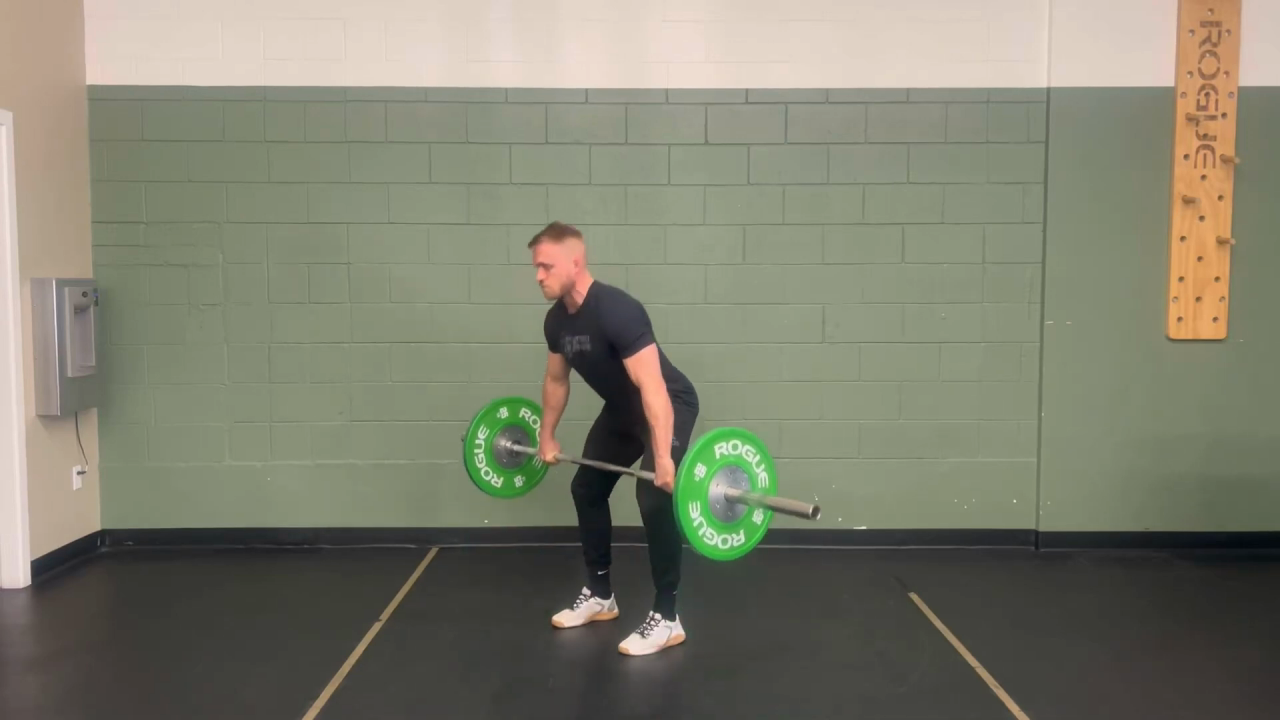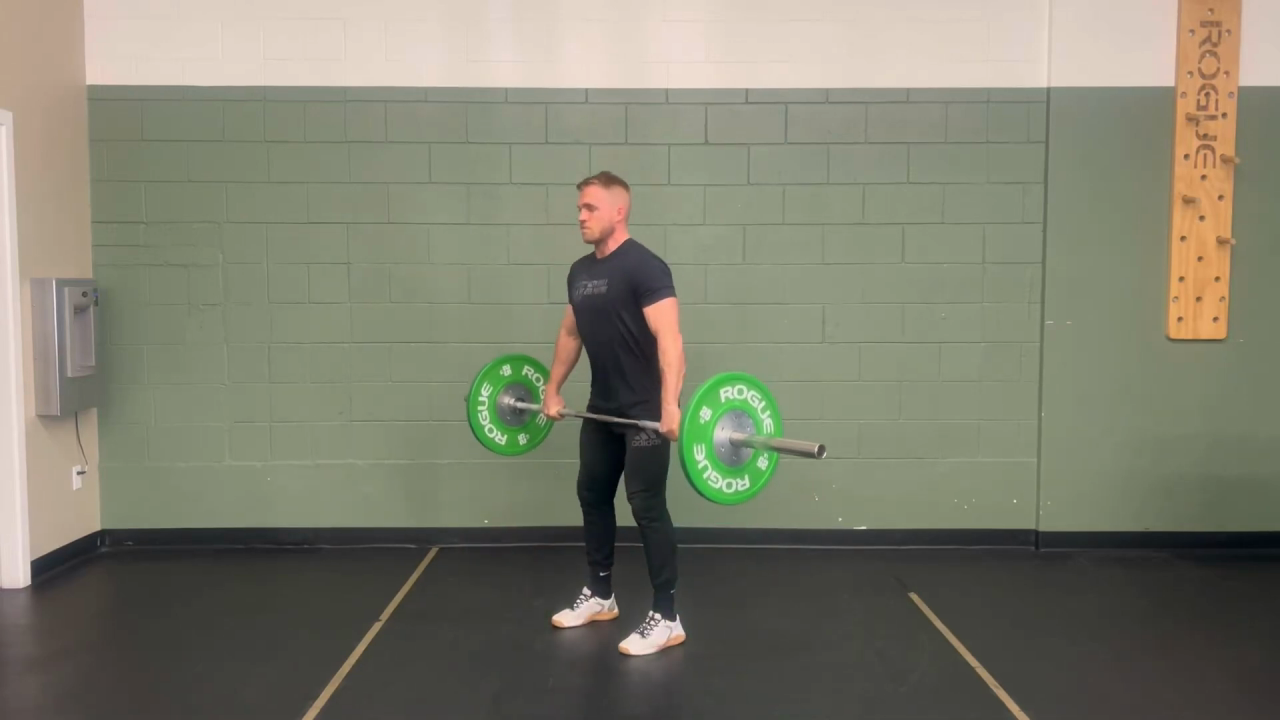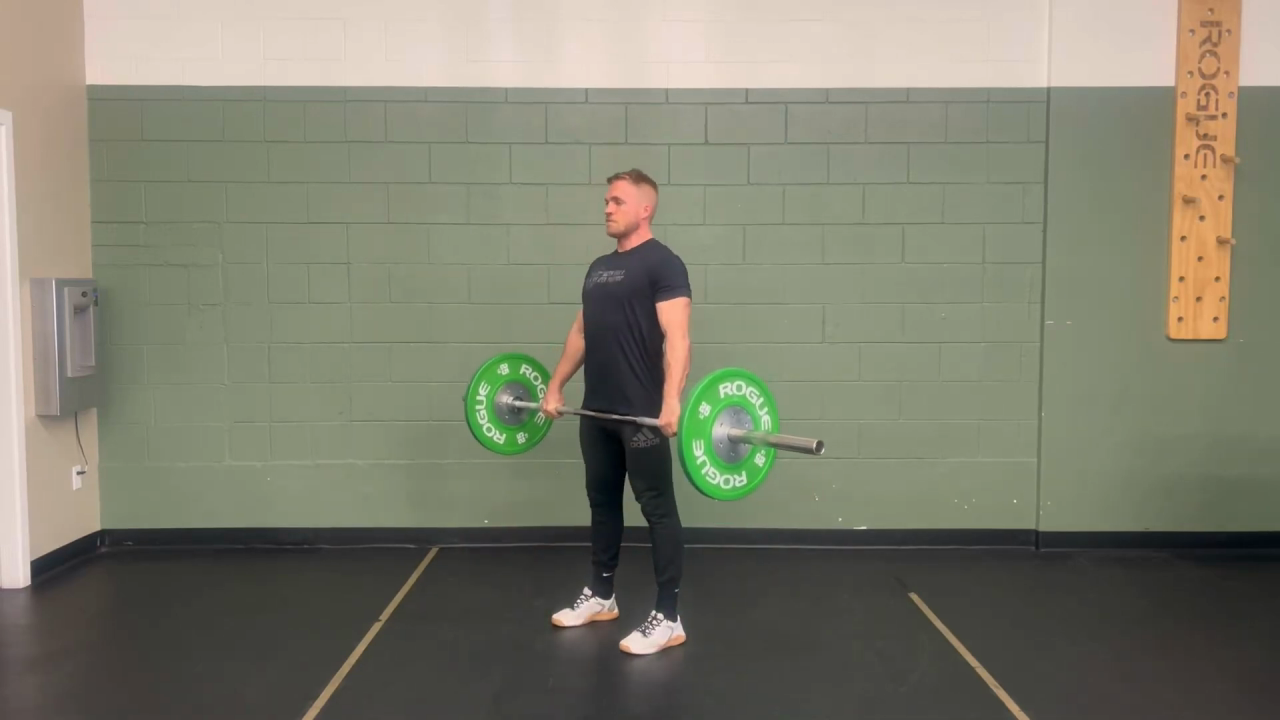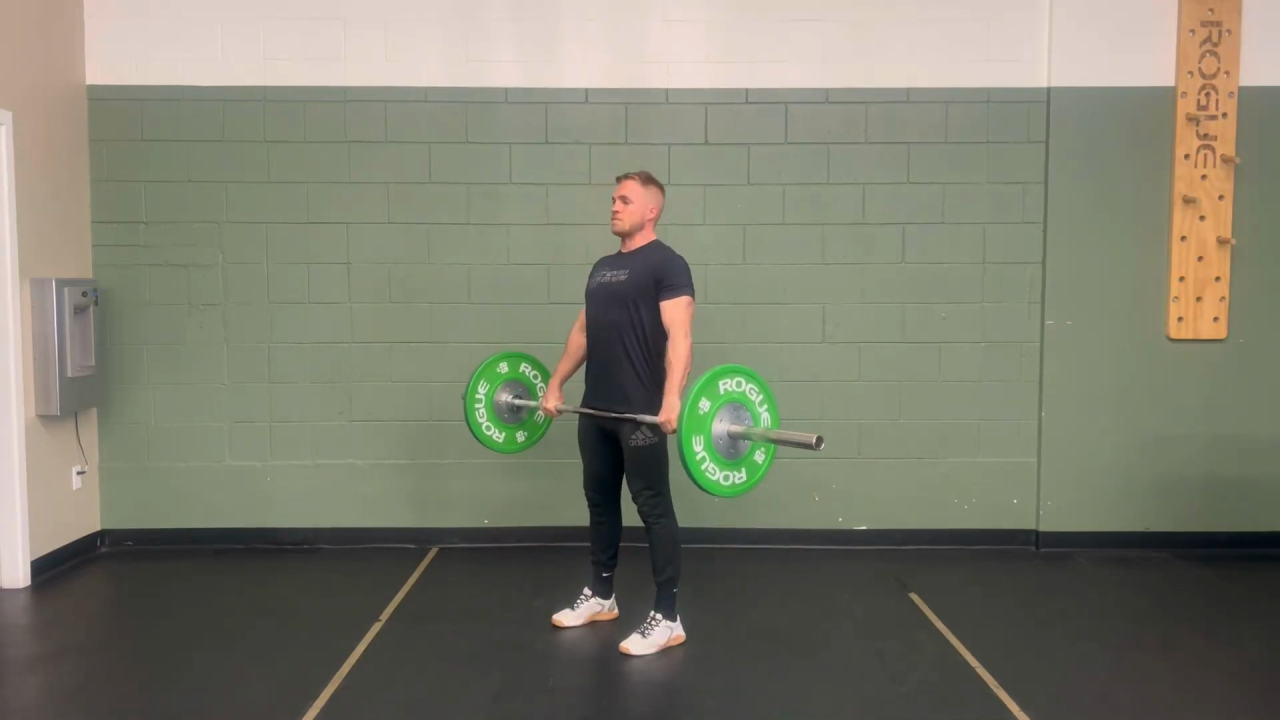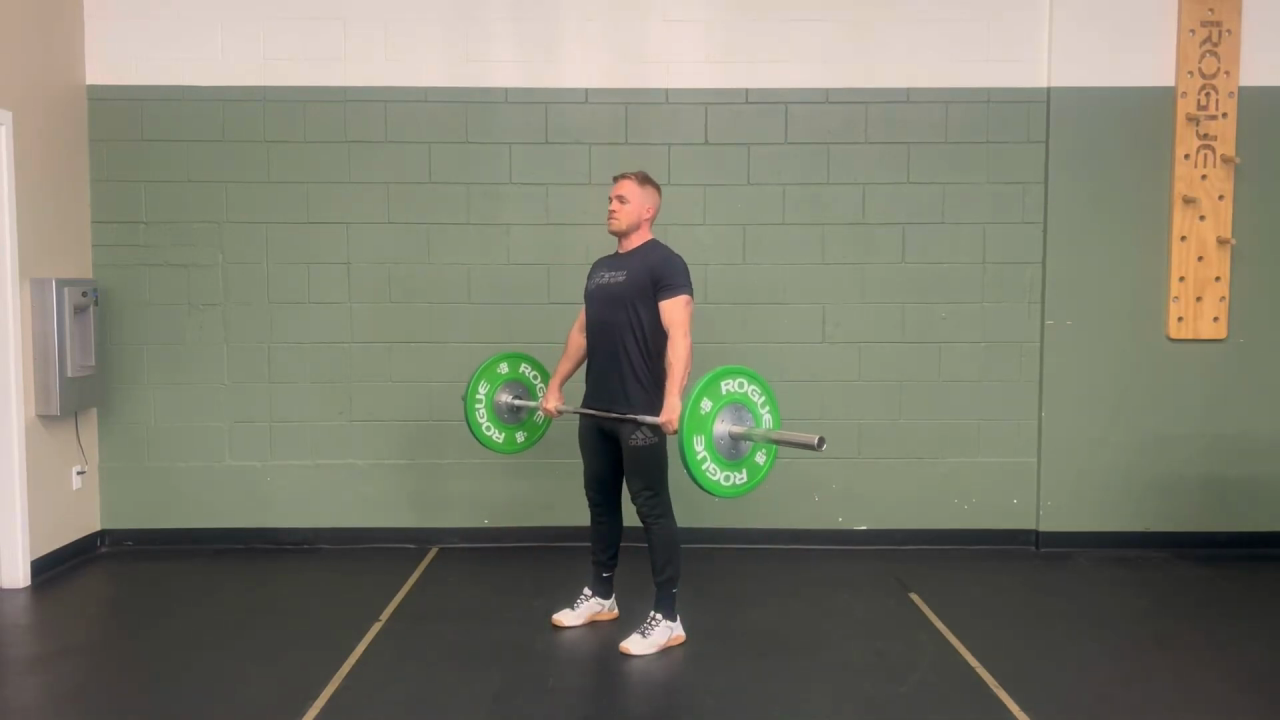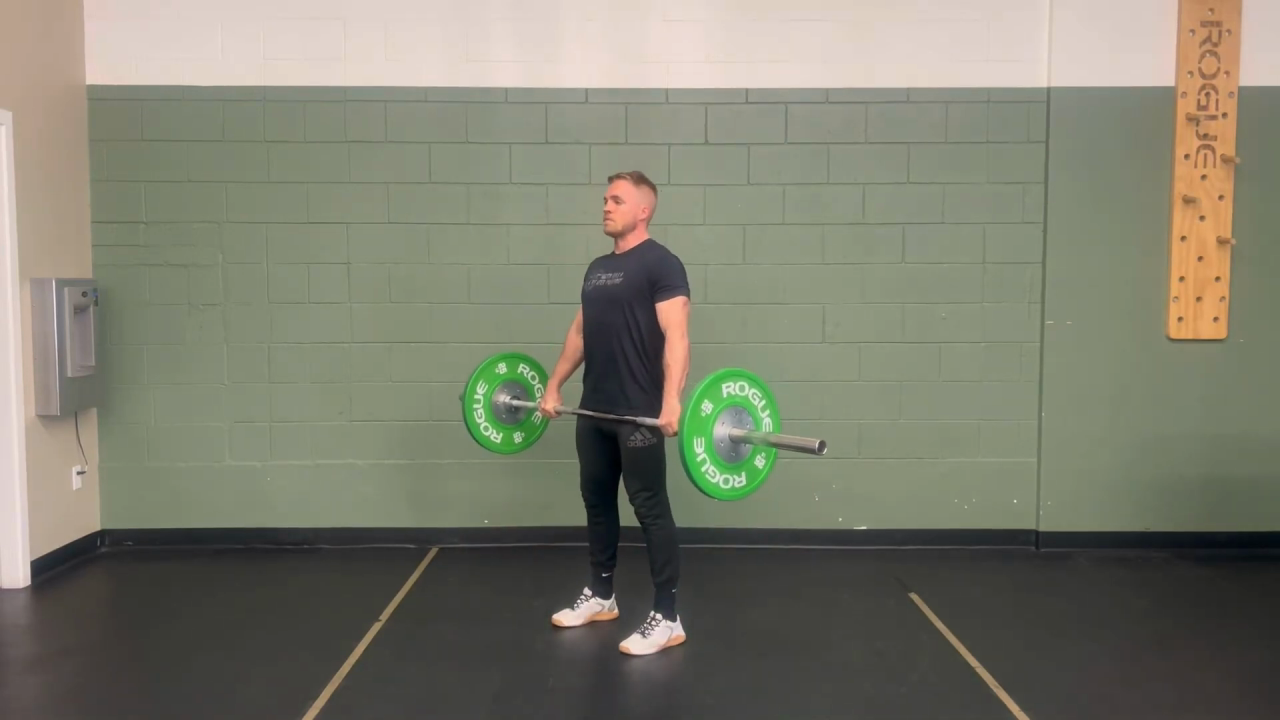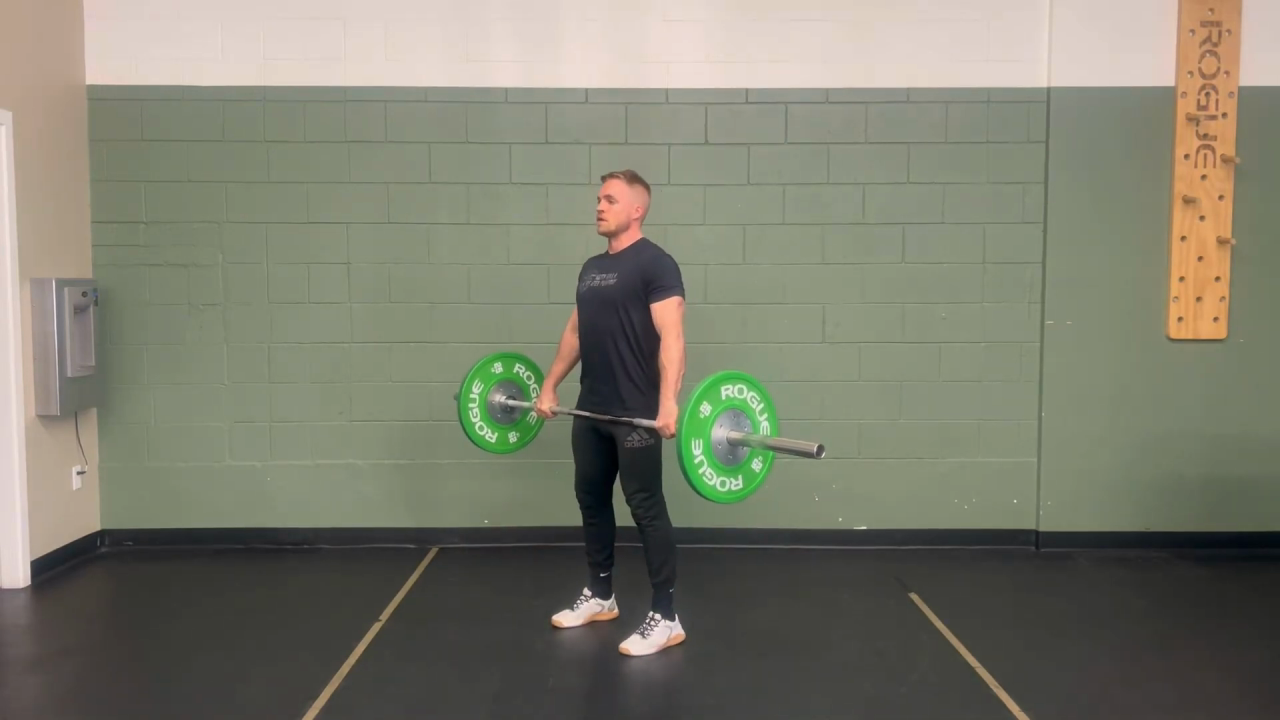
dt=0.2s
person 1, frame 1
left shoulder: (618, 312)
right shoulder: (557, 320)
left elbow: (653, 388)
right elbow: (556, 380)
left wrist: (663, 462)
right wrist: (546, 436)
left hip: (671, 406)
right hip: (619, 411)
left knee: (654, 502)
right knee: (586, 489)
left ankle: (667, 618)
right ankle: (599, 595)
person 1, frame 2
left shoulder: (644, 266)
right shoulder: (580, 270)
left elbow: (669, 340)
right elbow: (570, 334)
left wrist: (671, 406)
right wrist: (552, 389)
left hip: (644, 408)
right hip: (603, 406)
left knee: (647, 506)
right knee: (592, 495)
left ankle: (666, 619)
right ankle: (599, 596)
person 1, frame 3
left shoulder: (662, 263)
right shoulder: (599, 267)
left elbow: (677, 337)
right elbow: (581, 332)
left wrist: (672, 402)
right wrist: (554, 387)
left hip: (641, 412)
right hip: (596, 408)
left knee: (657, 507)
right knee: (602, 501)
left ankle: (668, 618)
right ankle: (600, 595)
person 1, frame 4
left shoulder: (667, 264)
right shoulder: (602, 267)
left elbow: (679, 336)
right elbow: (582, 331)
left wrist: (672, 400)
right wrist: (554, 384)
left hip: (640, 411)
right hip: (595, 408)
left knee: (653, 507)
right knee: (600, 501)
left ankle: (666, 618)
right ankle: (600, 596)
person 1, frame 5
left shoulder: (664, 264)
right shoulder: (601, 268)
left elbow: (678, 335)
right elbow: (582, 331)
left wrist: (672, 399)
right wrist: (555, 385)
left hip: (641, 411)
right hip: (596, 408)
left knee: (652, 508)
right knee: (601, 501)
left ankle: (666, 618)
right ankle: (600, 595)
person 1, frame 6
left shoulder: (661, 264)
right shoulder: (597, 268)
left elbow: (676, 337)
right elbow: (580, 332)
left wrist: (672, 401)
right wrist: (553, 386)
left hip: (639, 412)
right hip: (594, 408)
left knee: (650, 508)
right knee: (596, 499)
left ankle: (666, 618)
right ankle: (600, 595)
person 1, frame 7
left shoulder: (654, 264)
right shoulder: (591, 268)
left elbow: (671, 337)
right elbow: (574, 332)
left wrist: (668, 402)
right wrist: (549, 386)
left hip: (636, 412)
right hip: (591, 409)
left knee: (646, 507)
right knee: (591, 499)
left ankle: (665, 618)
right ankle: (600, 595)
